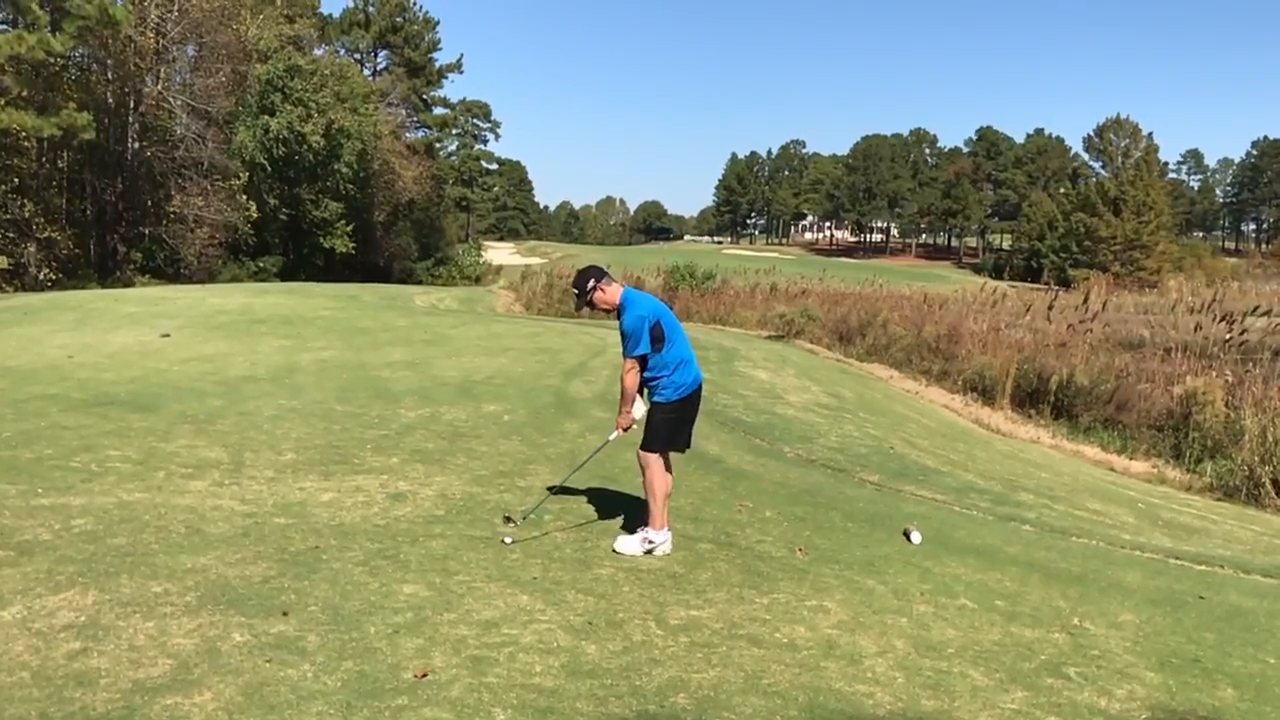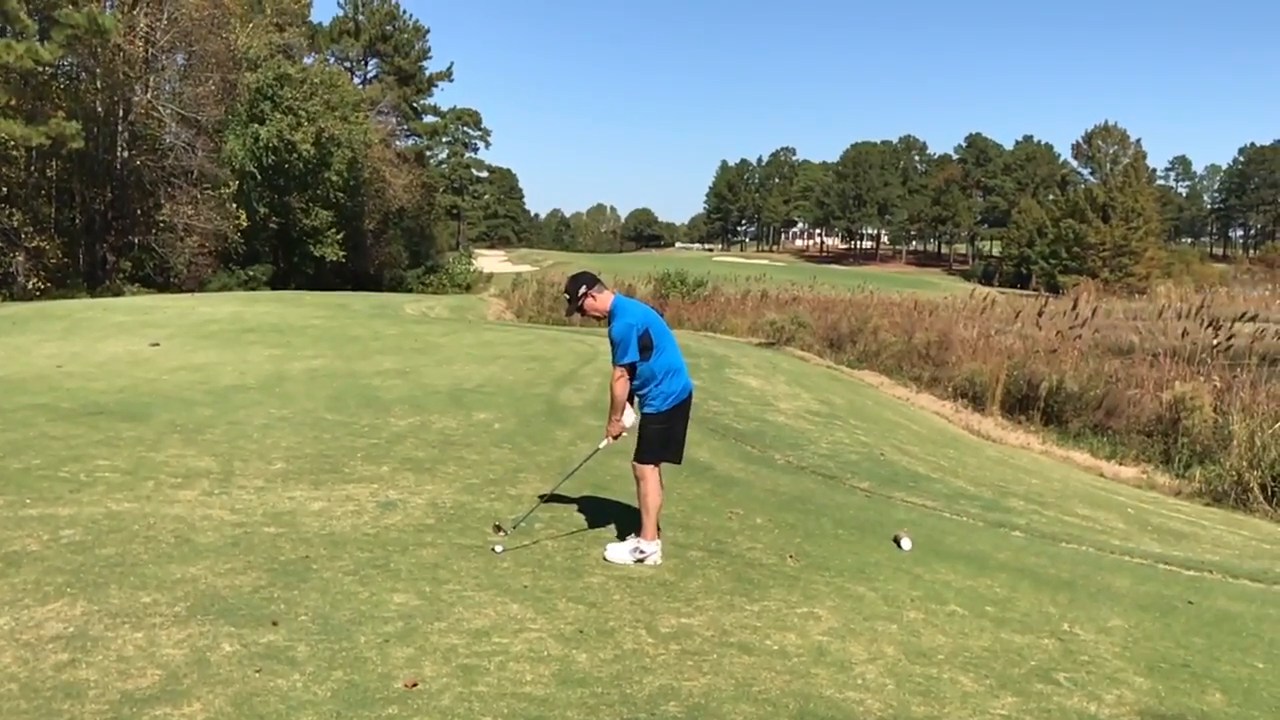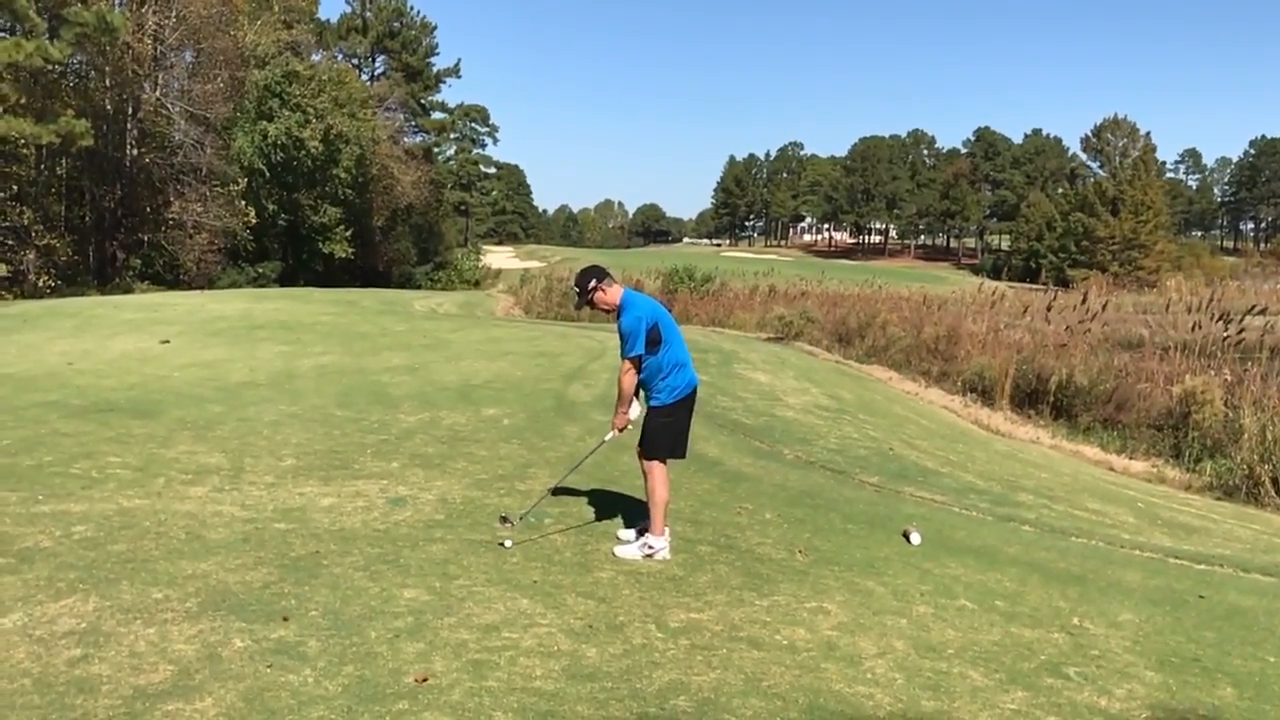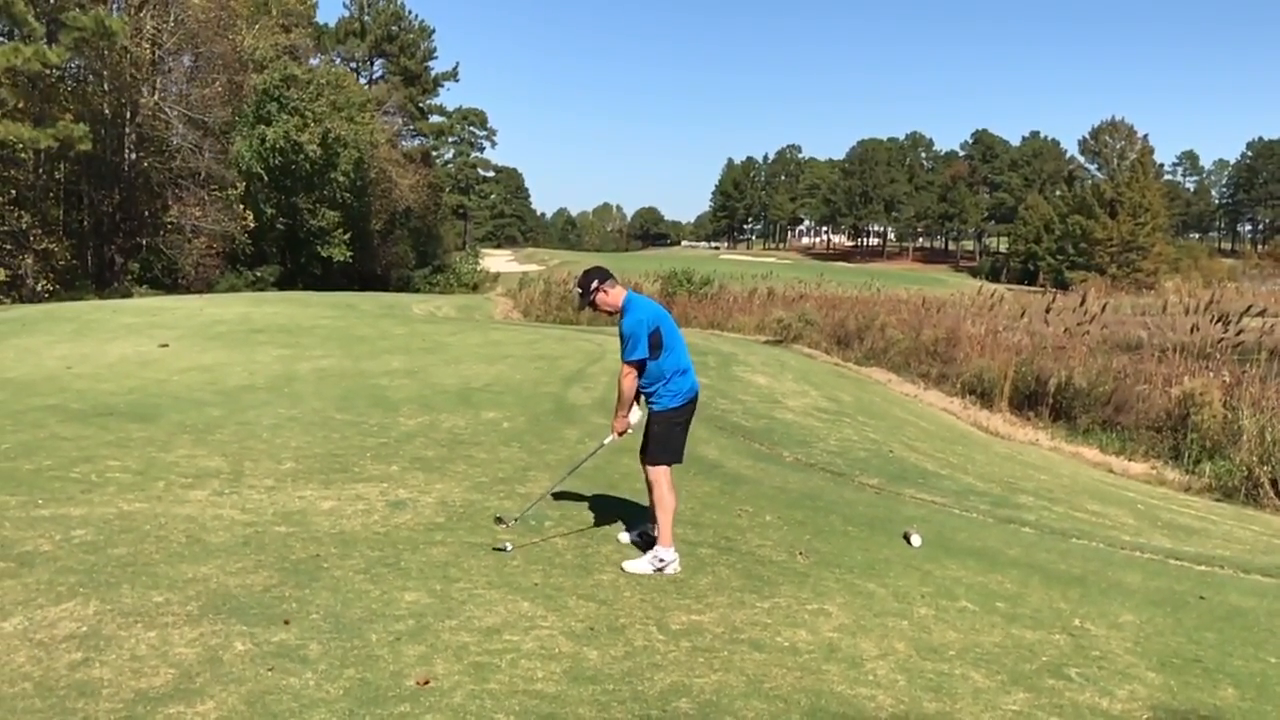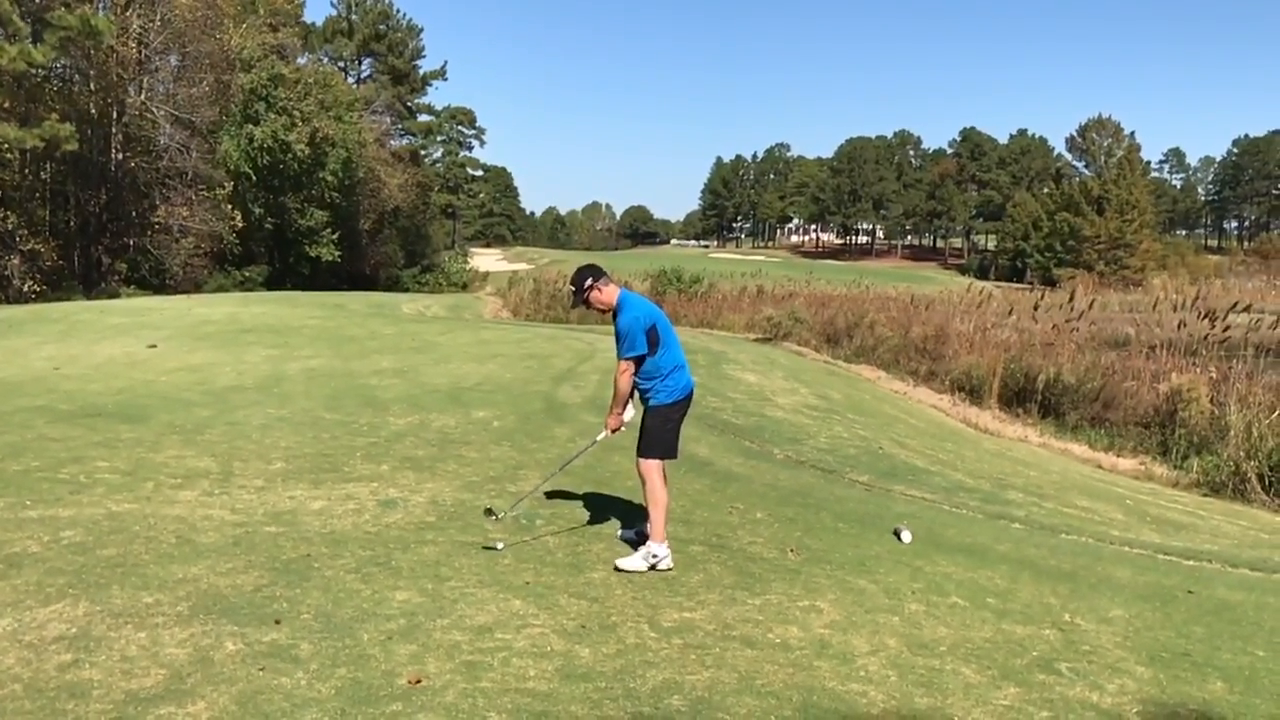
dt=0.7s
person 1, frame 1
left shoulder: (634, 313)
right shoulder: (633, 303)
left elbow: (631, 369)
right elbow: (641, 365)
left wrist: (625, 411)
right wrist: (636, 401)
left hip: (675, 388)
right hip: (673, 386)
left knee: (650, 455)
right knee: (657, 456)
left ankle: (657, 534)
right ankle: (658, 527)
person 1, frame 2
left shoulder: (623, 321)
right shoulder: (626, 309)
left elbow: (621, 377)
right elbow: (632, 372)
left wrist: (614, 420)
right wrist: (627, 409)
left hip: (665, 397)
right hip: (666, 394)
left knee: (646, 467)
right knee: (646, 466)
left ankle: (648, 546)
right ankle: (648, 536)
person 1, frame 3
left shoulder: (632, 315)
right shoulder: (633, 304)
left elbow: (629, 370)
right elbow: (638, 366)
left wrist: (620, 412)
right wrist: (630, 404)
left hip: (670, 392)
right hip: (669, 389)
left knee: (653, 462)
right knee: (647, 456)
left ankle: (656, 541)
right ankle: (656, 525)
person 1, frame 4
left shoulder: (634, 318)
right shoulder: (637, 306)
left elbow: (629, 374)
left wrist: (620, 416)
right wrist: (632, 407)
left hip: (671, 397)
right hip: (670, 394)
left knee: (658, 470)
right knee: (648, 460)
left ankle: (665, 553)
right ankle: (656, 527)
person 1, frame 5
left shoulder: (630, 315)
right shoulder: (627, 307)
left elbow: (625, 371)
right elbow: (632, 368)
left wrist: (615, 412)
right wrist: (621, 407)
left hip: (667, 394)
right hip: (662, 392)
left knee: (649, 465)
right knee: (651, 462)
left ankle: (657, 548)
right ankle: (654, 528)
